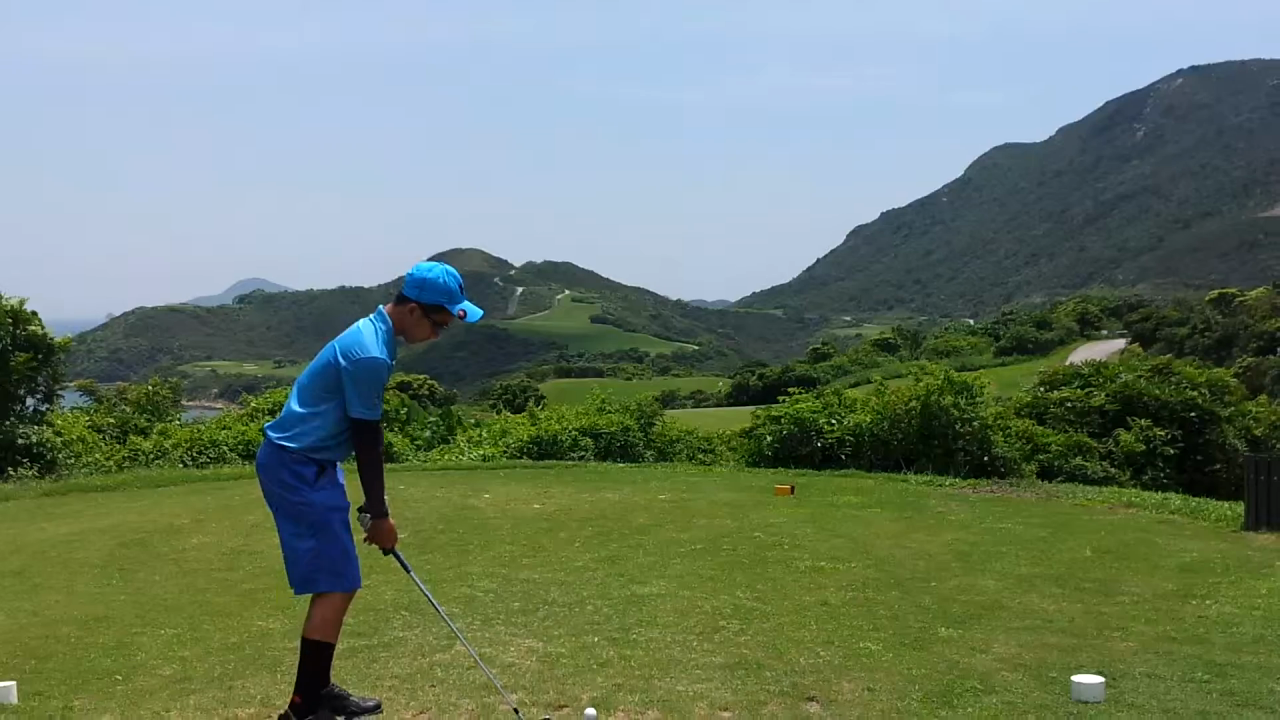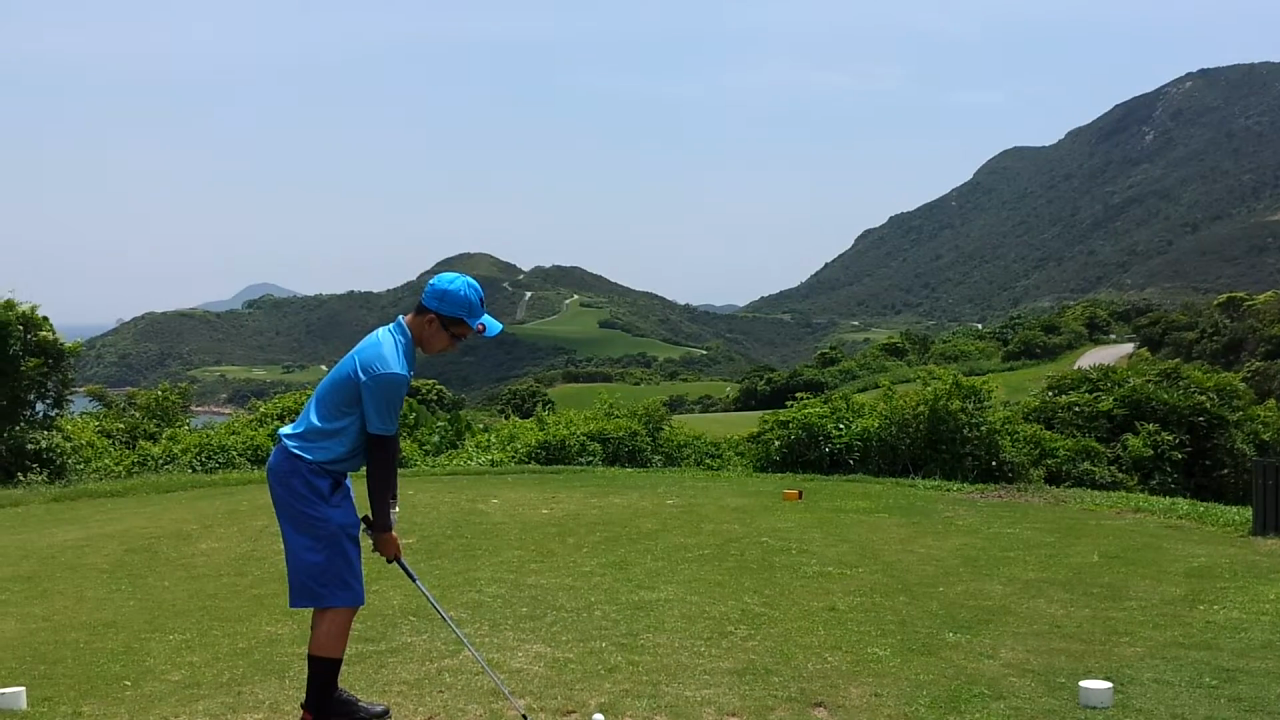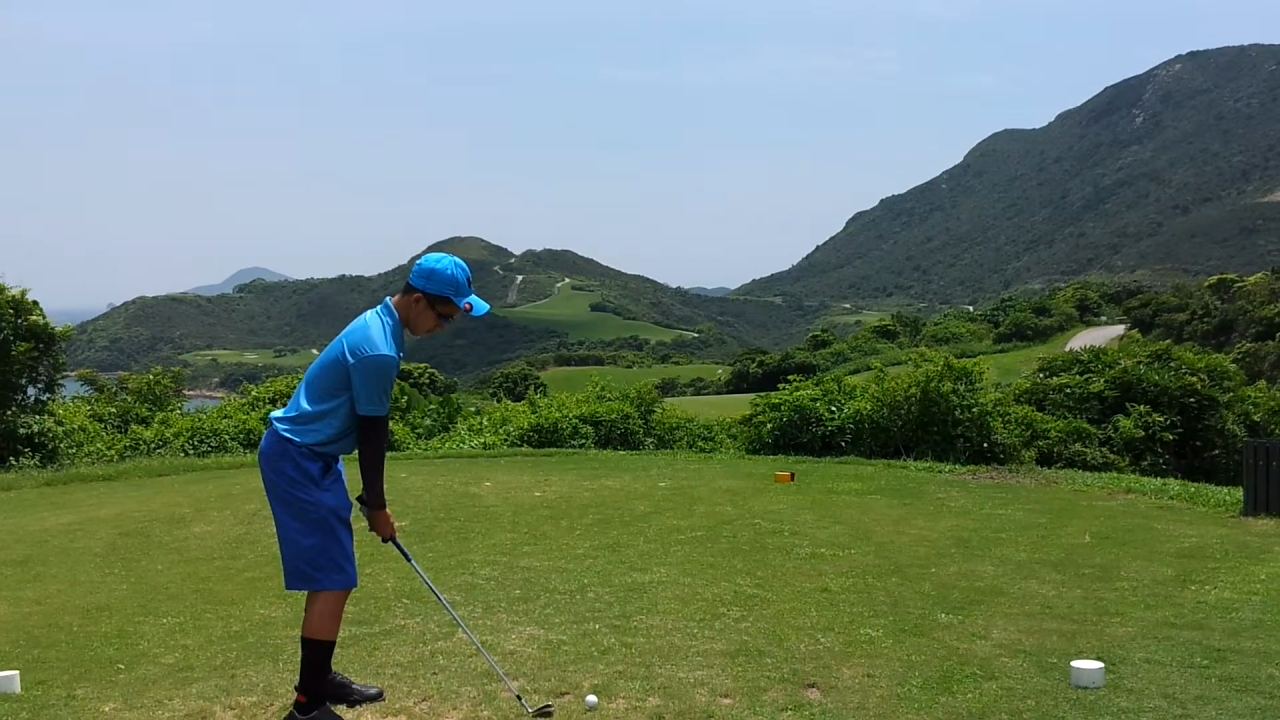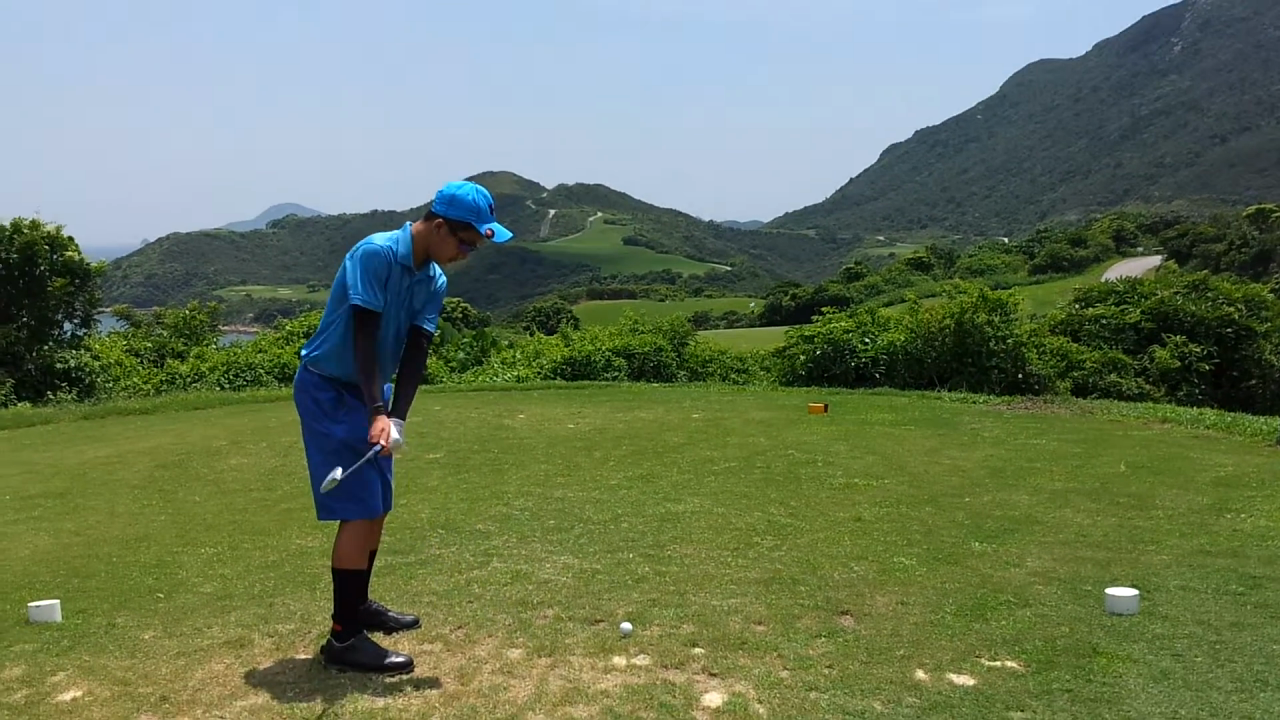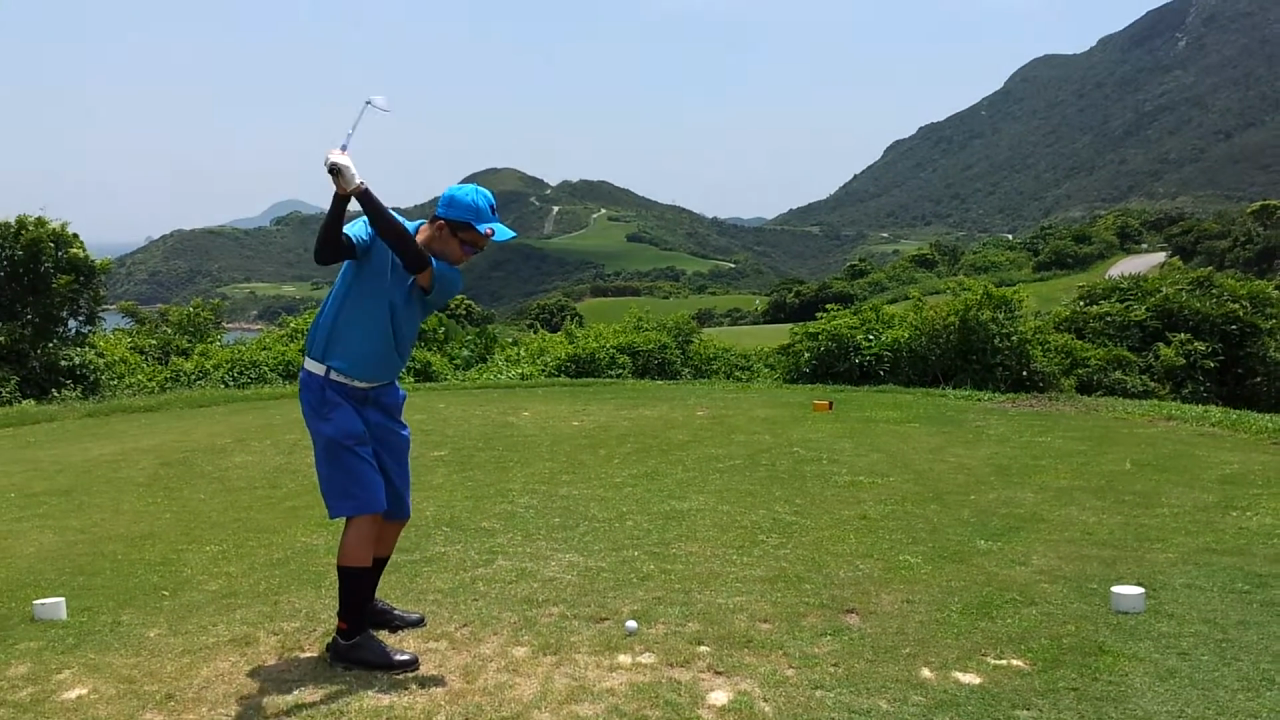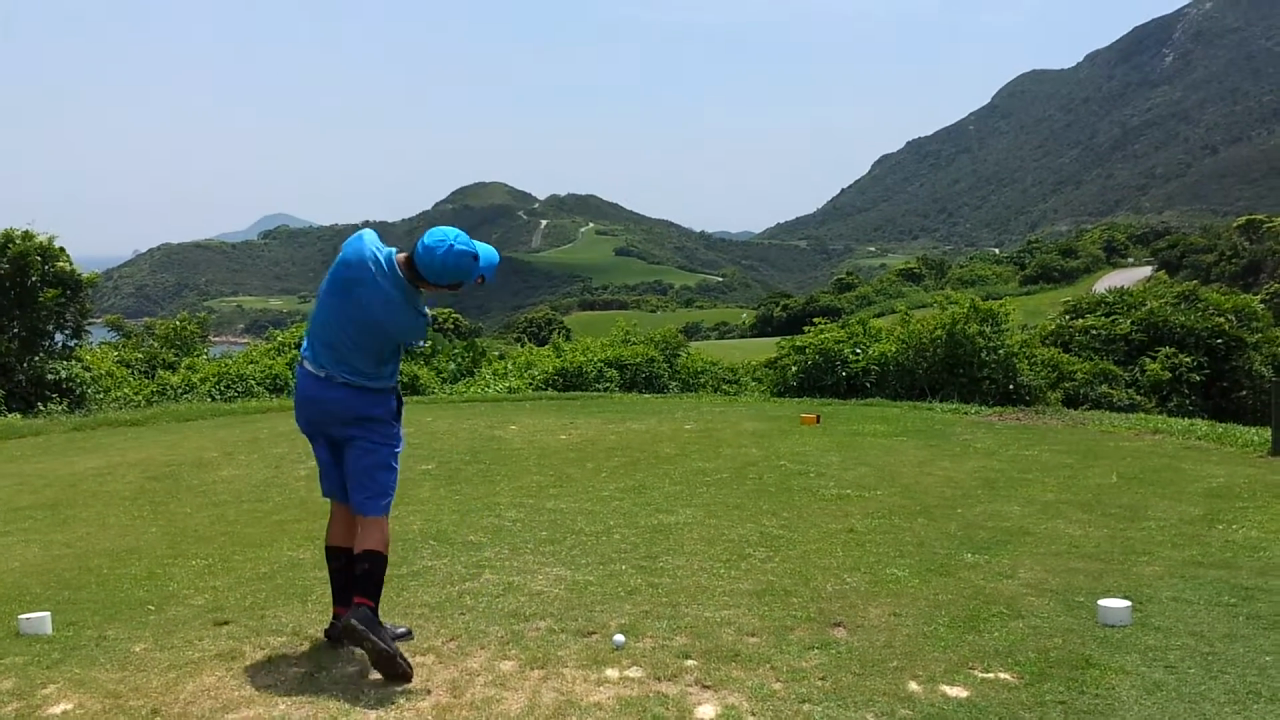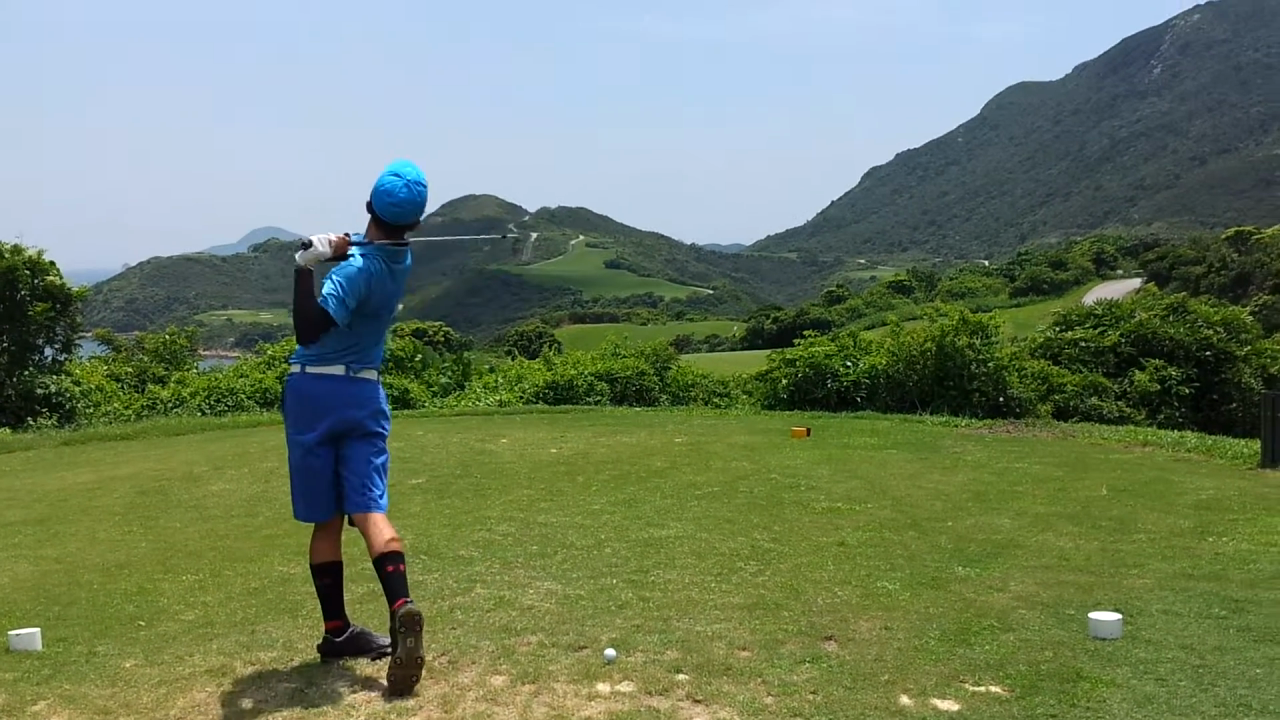
dt=0.5s
person 1, frame 1
left shoulder: (372, 333)
right shoulder: (369, 353)
left elbow: (367, 433)
right elbow: (366, 440)
left wrist: (375, 505)
right wrist: (380, 514)
left hip: (310, 460)
right hip: (295, 464)
left knee: (335, 580)
right knee: (335, 584)
person 1, frame 2
left shoulder: (390, 340)
right shoulder: (389, 368)
left elbow: (385, 445)
right elbow: (379, 453)
left wrist: (388, 507)
right wrist: (382, 527)
left hip: (314, 469)
right hip: (307, 475)
left knee: (336, 592)
right knee: (339, 597)
person 1, frame 3
left shoulder: (381, 324)
right shoulder: (378, 350)
left elbow: (375, 427)
right elbow: (370, 434)
left wrist: (373, 497)
right wrist: (377, 506)
left hip: (308, 453)
right hip: (298, 458)
left knee: (329, 575)
right knee: (333, 579)
left ankle: (320, 677)
person 1, frame 4
left shoulder: (433, 284)
right shoulder: (374, 252)
left elbow: (416, 353)
right elbow: (363, 336)
left wrist: (395, 416)
right wrist: (374, 416)
left hip: (372, 395)
right hip: (329, 391)
left knee: (375, 507)
right knee: (358, 509)
left ankle: (357, 606)
right ankle: (343, 636)
person 1, frame 5
left shoulder: (446, 279)
right shoulder: (376, 226)
left elbow: (411, 255)
right elbow: (325, 253)
left wrist: (358, 189)
right wrist: (342, 198)
left hip: (380, 396)
right hip: (331, 389)
left knee: (393, 512)
right knee: (366, 508)
left ankle: (364, 602)
right ankle: (350, 634)
person 1, frame 6
left shoulder: (363, 244)
right shoulder: (412, 319)
left hip: (313, 388)
right hip: (367, 405)
left knee: (343, 503)
right knee: (371, 512)
left ankle: (344, 617)
right ankle: (362, 613)
person 1, frame 7
left shoulder: (359, 269)
right shoulder: (398, 256)
left elbow: (308, 331)
right elbow: (356, 247)
left wrist: (309, 262)
right wrist: (330, 251)
left hip: (312, 393)
right hip: (362, 394)
left knee: (326, 518)
right knee: (370, 510)
left ankle: (336, 630)
right ankle: (401, 609)
